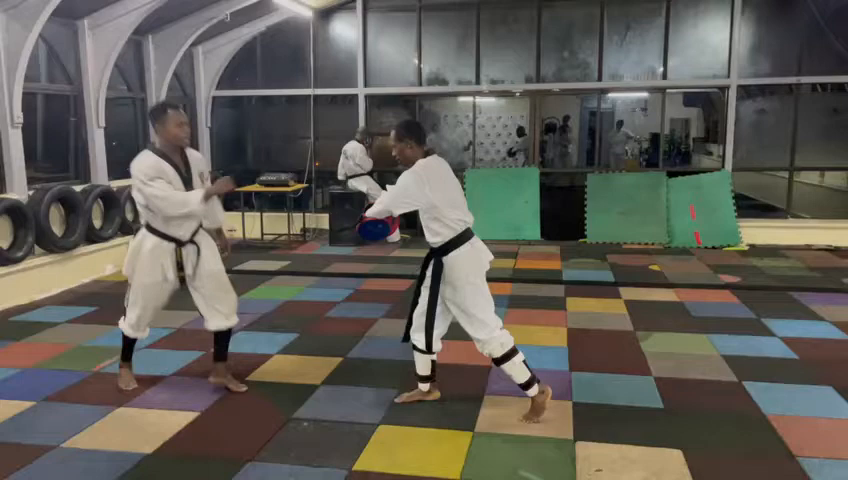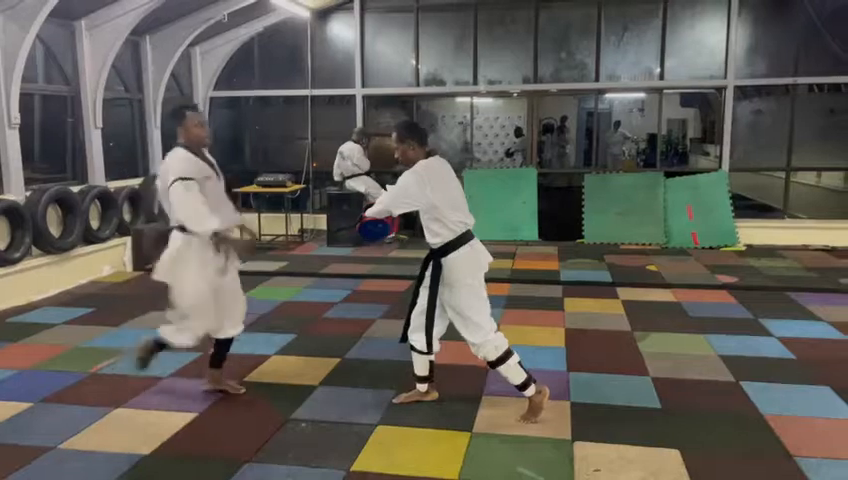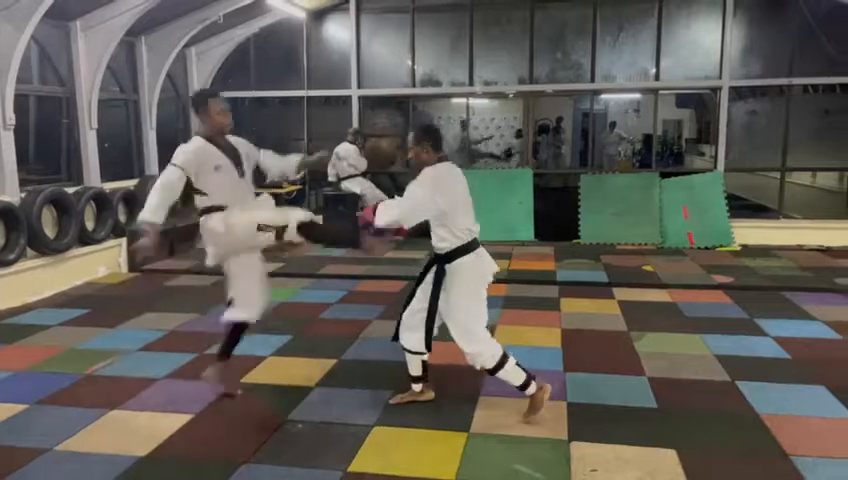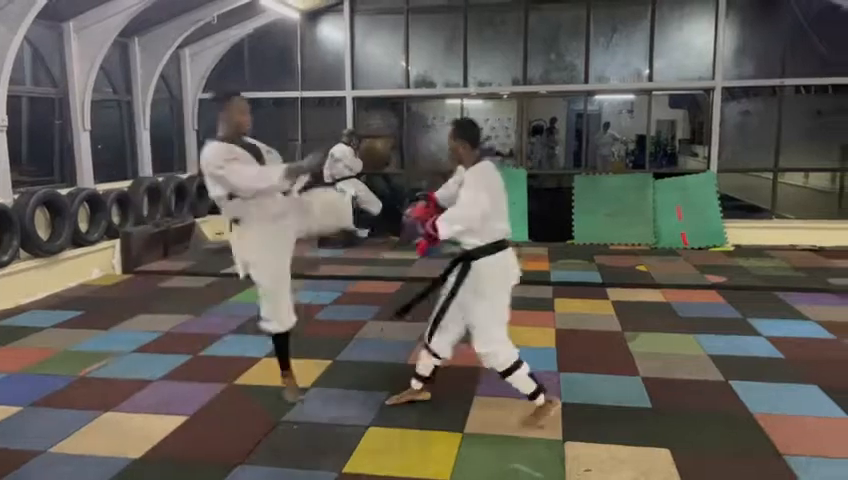
dt=0.2s
person 1, frame 1
left shoulder: (417, 175)
right shoulder: (434, 165)
left elbow: (386, 206)
right elbow: (399, 201)
left wrist: (367, 217)
right wrist: (381, 216)
left hip: (457, 260)
right hip: (447, 258)
left knee: (485, 328)
right knee: (423, 322)
left ankle: (537, 391)
right ankle: (427, 387)
person 1, frame 2
left shoulder: (418, 176)
right shoulder: (437, 166)
left elbow: (386, 205)
right elbow: (401, 202)
left wrist: (367, 215)
right wrist: (383, 214)
left hip: (456, 261)
right hip: (448, 258)
left knee: (480, 332)
right knee: (421, 322)
left ankle: (533, 392)
right ankle: (424, 388)
person 1, frame 3
left shoulder: (432, 179)
right shoulder: (446, 172)
left elbow: (397, 215)
right elbow: (409, 207)
left wrist: (374, 215)
right wrist: (386, 208)
left hip: (461, 267)
right hip: (449, 264)
left knee: (473, 340)
right knee: (414, 323)
left ankle: (534, 389)
right ankle: (419, 387)
person 1, frame 4
left shoulder: (480, 177)
right shoulder: (467, 172)
left elbow: (460, 217)
right elbow: (444, 196)
left wrist: (432, 230)
right wrist: (427, 206)
left hip: (489, 266)
right hip: (475, 263)
left knee: (491, 343)
right knee: (444, 325)
left ankle: (543, 401)
right ankle: (419, 388)
person 2, frame 1
left shoulder: (196, 158)
right shoulder: (144, 165)
right elbow: (167, 205)
left wrist: (217, 229)
right wrist: (211, 192)
left hip: (195, 244)
right hip: (159, 247)
left knee: (222, 303)
right knee: (141, 309)
left ankle: (219, 370)
right ankle: (125, 366)
person 2, frame 2
left shoulder: (203, 159)
right shoulder: (180, 162)
right elbow: (189, 206)
left wrist: (239, 225)
right wrist: (220, 234)
left hip: (211, 247)
right hip: (192, 249)
left knee: (232, 312)
right knee: (195, 323)
left ankle: (216, 375)
right ankle: (149, 350)
person 2, frame 3
left shoulder: (238, 146)
right shoulder: (191, 153)
left elbow: (269, 163)
right elbow: (164, 189)
left wrist: (305, 161)
right wrist: (149, 230)
left hip: (246, 229)
right hip: (224, 227)
left knee: (248, 302)
right knee: (295, 219)
left ankle: (219, 367)
person 2, frame 4
left shoulder: (256, 147)
right shoulder: (214, 154)
left elbow: (280, 175)
right elbow: (247, 180)
right wrist: (295, 170)
left hip: (285, 213)
right hip: (255, 233)
left knee: (337, 205)
right knee: (277, 307)
right ankle: (287, 375)
